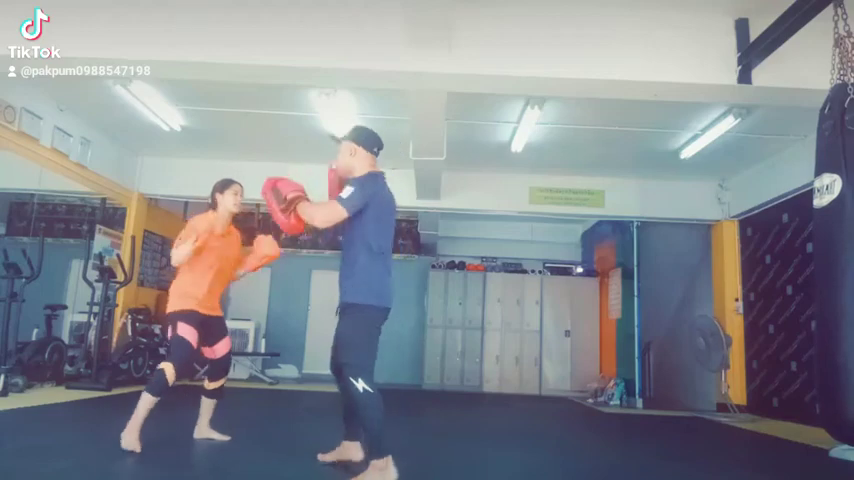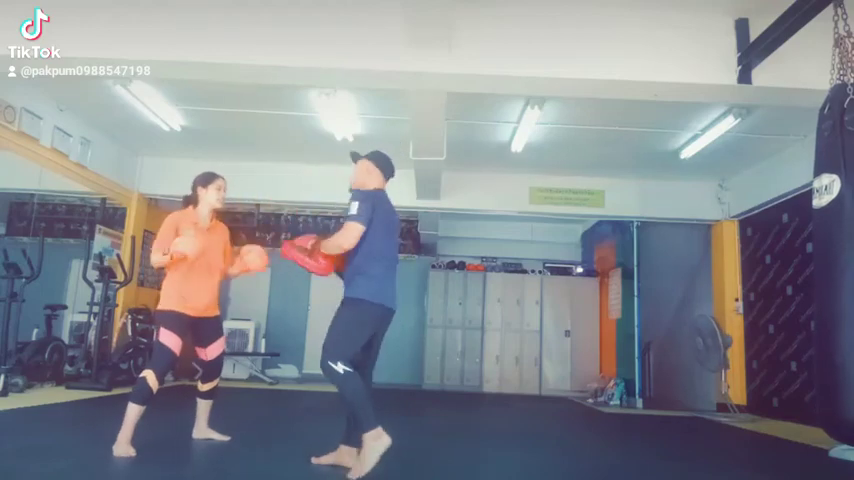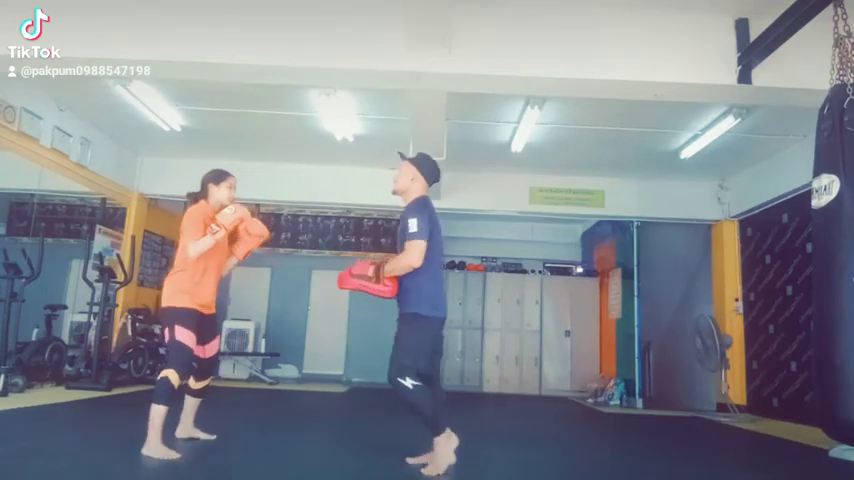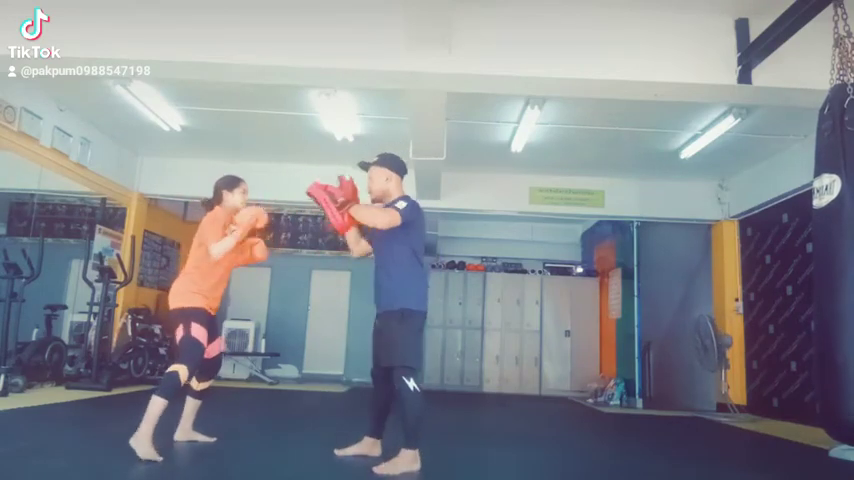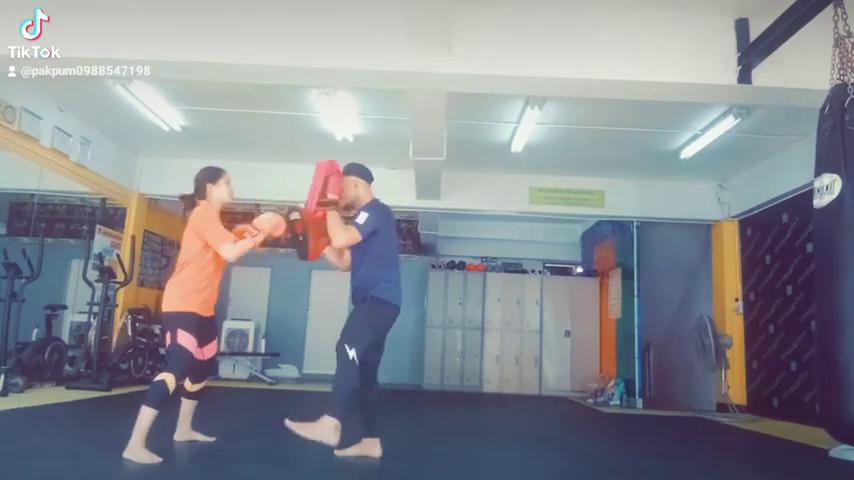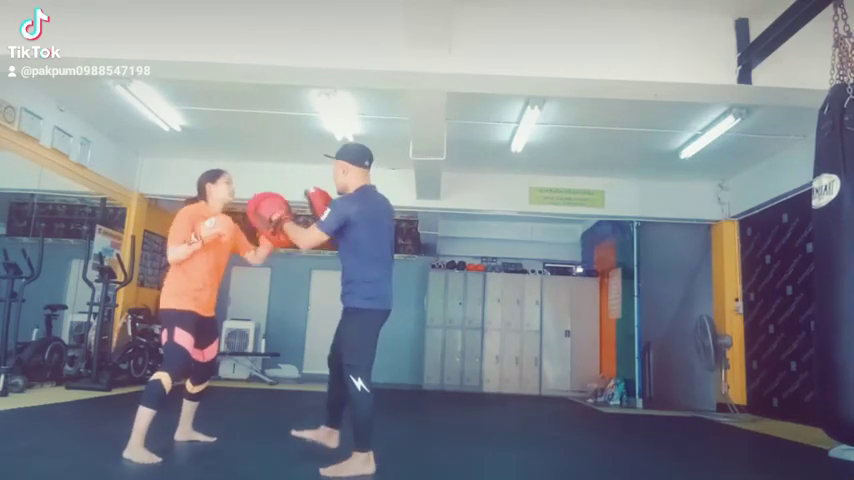
dt=0.7s
person 1, frame 1
left shoulder: (364, 185)
right shoulder: (379, 190)
left elbow: (323, 217)
left wrist: (295, 200)
right wrist: (328, 201)
left hip: (364, 298)
right hip: (372, 296)
left knee: (359, 378)
right knee: (343, 369)
right ankle: (352, 443)
person 1, frame 2
left shoulder: (365, 197)
right shoulder: (388, 208)
left elbow: (348, 240)
left wrist: (317, 247)
right wrist: (333, 256)
left hip: (364, 298)
right hip: (382, 301)
left knee: (334, 363)
right knee: (356, 373)
left ankle: (372, 434)
right ankle: (349, 448)
person 1, frame 3
left shoulder: (417, 210)
right shoulder: (418, 210)
left elbow: (412, 259)
left wrist: (380, 269)
right wrist: (386, 272)
left hip: (421, 311)
right hip: (419, 310)
left knee: (401, 376)
right knee: (425, 379)
left ankle: (443, 436)
right ankle: (441, 444)
person 1, frame 4
left shoulder: (407, 206)
right shoulder: (383, 212)
left elbow: (381, 220)
right elbow: (357, 248)
left wrist: (349, 204)
right wrist: (344, 216)
left hip: (406, 308)
right hip: (388, 308)
left knee: (404, 376)
right knee: (382, 374)
left ankle: (410, 454)
right ankle: (373, 441)
person 1, frame 5
left shoulder: (374, 211)
right shoulder: (362, 218)
left elbow: (342, 238)
right elbow: (344, 263)
left wrist: (330, 210)
right wrist: (323, 244)
left hip: (380, 299)
right hip: (371, 300)
left knee: (348, 347)
right knee: (366, 368)
left ankle: (331, 424)
right ankle: (370, 440)
person 1, frame 6
left shoulder: (349, 203)
right shoulder: (381, 203)
left elbow: (308, 240)
left wrist: (284, 223)
right wrist: (323, 218)
left hip: (364, 304)
right hip: (367, 301)
left knee: (355, 375)
right knee: (337, 363)
right ankle: (329, 430)
person 2, frame 1
left shoulder: (234, 235)
right shoulder: (200, 222)
left elbow: (231, 274)
right elbow: (177, 260)
left wrist: (257, 259)
right wrist: (197, 236)
left hip: (211, 309)
right hip: (185, 303)
left knee: (222, 366)
right knee: (180, 359)
left ankle: (202, 427)
right ankle: (133, 428)
person 2, frame 2
left shoulder: (220, 229)
right shoulder: (177, 219)
left elbow: (227, 268)
right elbow: (155, 259)
left wrist: (246, 263)
right wrist: (172, 252)
left hip: (208, 309)
right hip: (176, 305)
left knee: (213, 367)
right knee: (160, 364)
left ankle: (201, 427)
right ankle: (123, 438)
person 2, frame 3
left shoulder: (219, 220)
right shoulder: (196, 213)
right elbow: (193, 252)
right wrist: (222, 228)
left hip: (204, 304)
right hip: (180, 300)
left knee: (207, 364)
right knee: (179, 363)
left ankle: (186, 426)
right ankle: (153, 441)
person 2, frame 4
left shoulder: (227, 221)
right shoulder: (217, 217)
right elbow: (215, 253)
left wrist: (246, 256)
right wrist: (242, 227)
left hip: (205, 305)
right hip: (189, 301)
left knee: (211, 365)
right knee: (189, 361)
left ankle: (184, 429)
right ankle: (143, 435)
person 2, frame 5
left shoulder: (213, 218)
right shoulder: (204, 214)
left elbow: (224, 256)
right elbow: (229, 253)
left wrist: (248, 239)
right wrist: (259, 233)
left hip: (202, 307)
right hip: (182, 304)
left knee: (204, 366)
right knee: (178, 368)
left ankle: (183, 429)
right ankle: (135, 444)
person 2, frame 6
left shoulder: (229, 226)
right shoulder: (190, 213)
left elbow: (254, 257)
right elbow: (173, 255)
left wrist: (270, 239)
right wrist: (201, 235)
left hip: (205, 307)
right hip: (180, 303)
left knee: (204, 368)
right knee: (174, 367)
left ankle: (184, 429)
right ankle: (135, 445)
